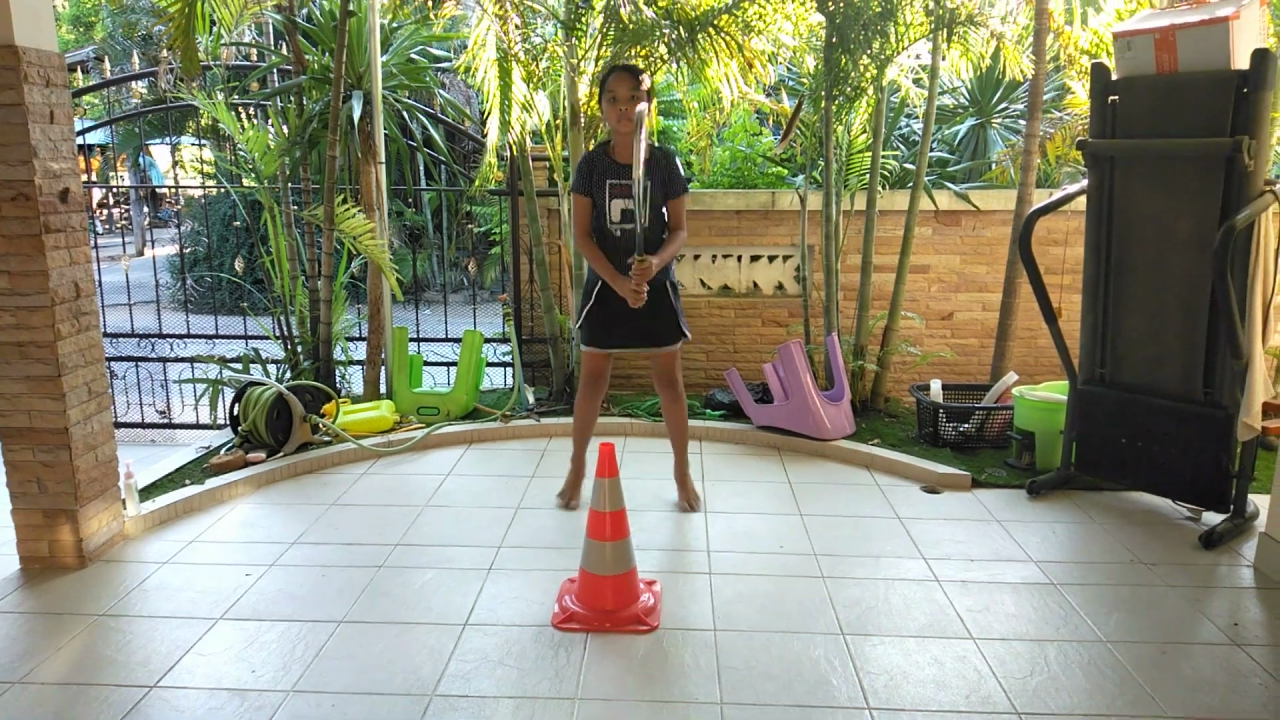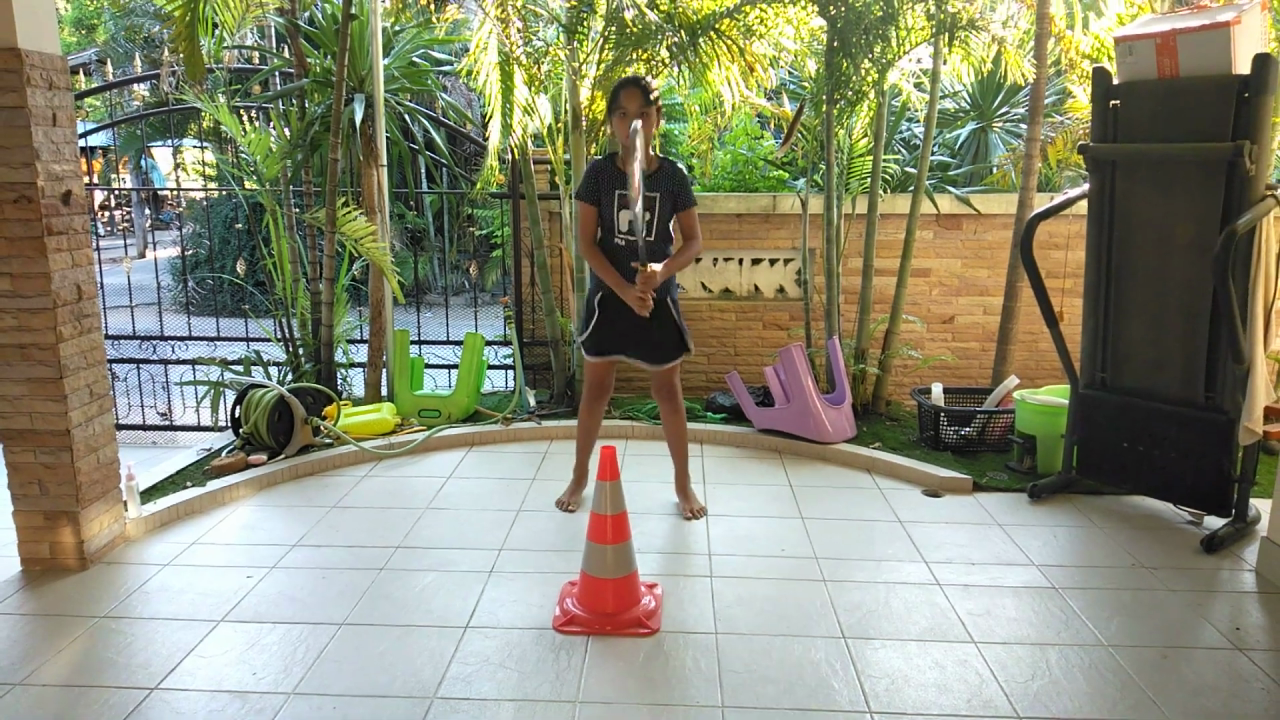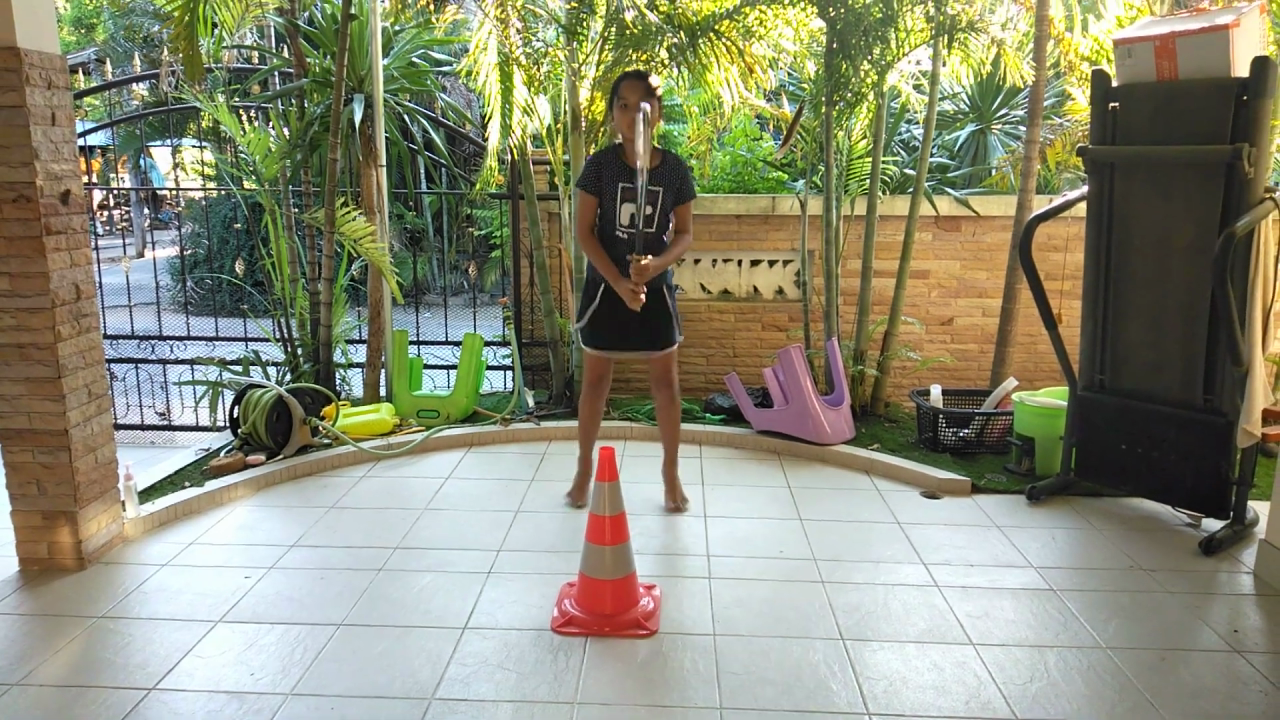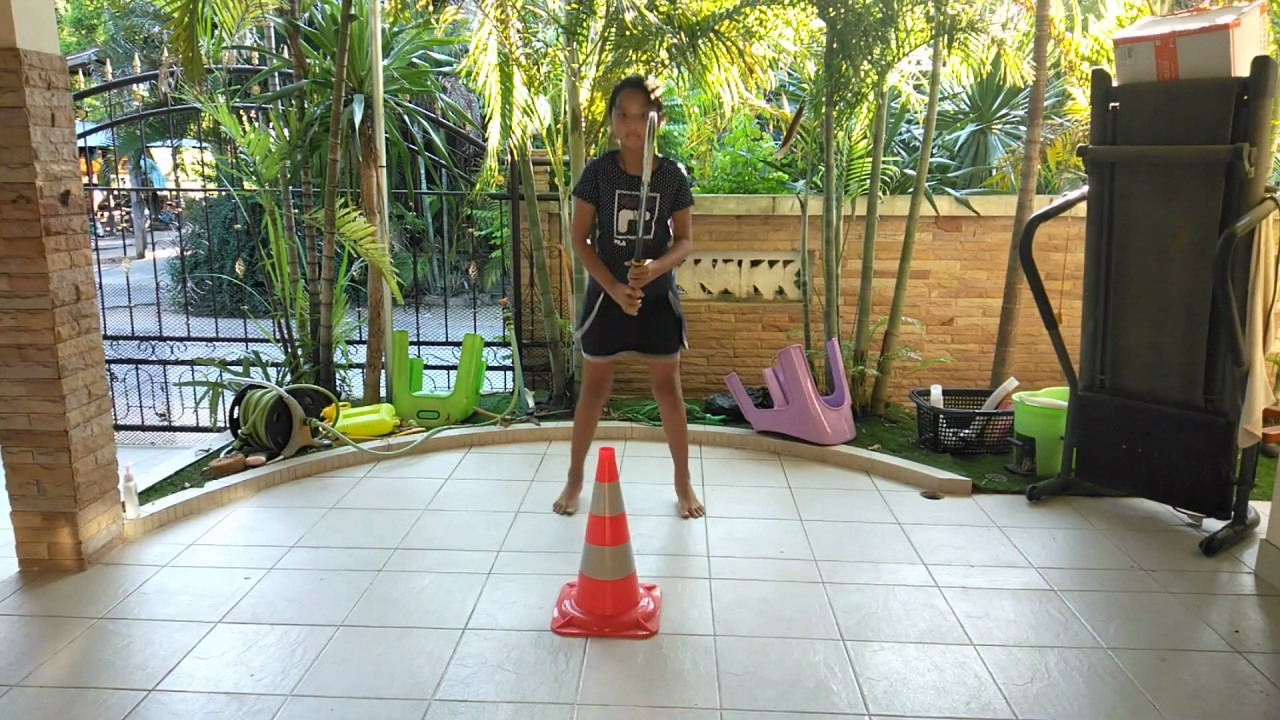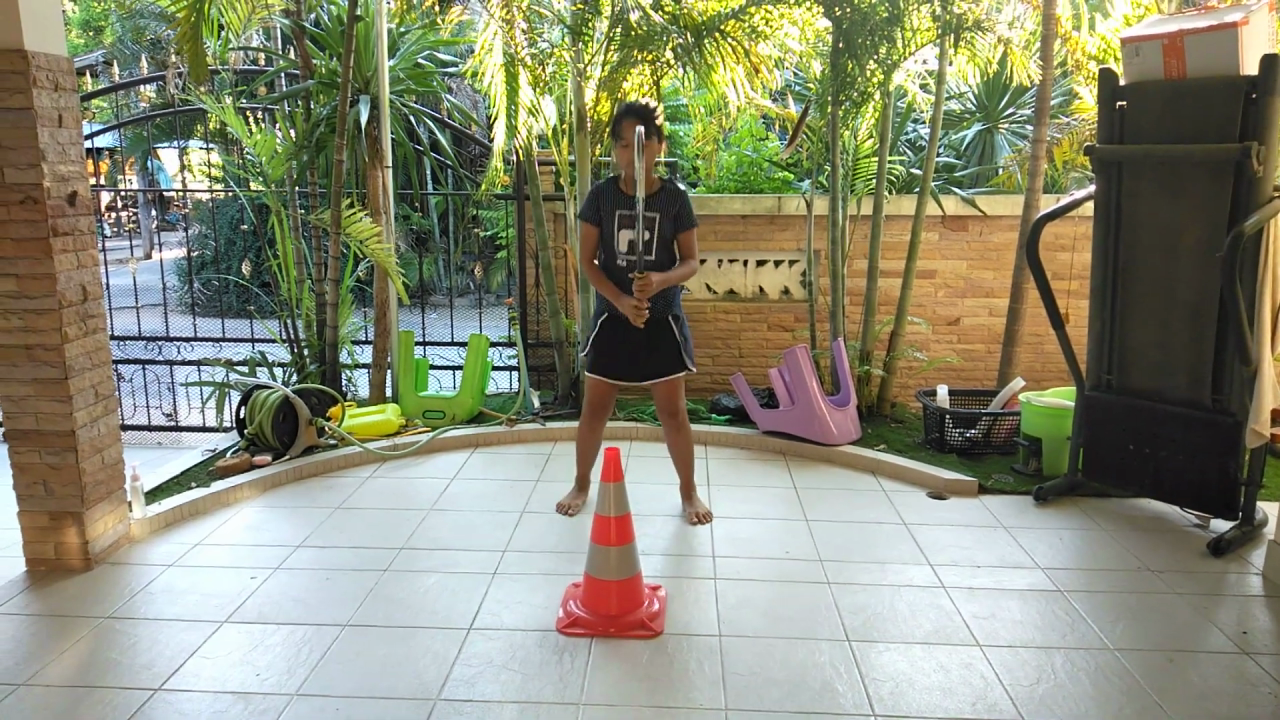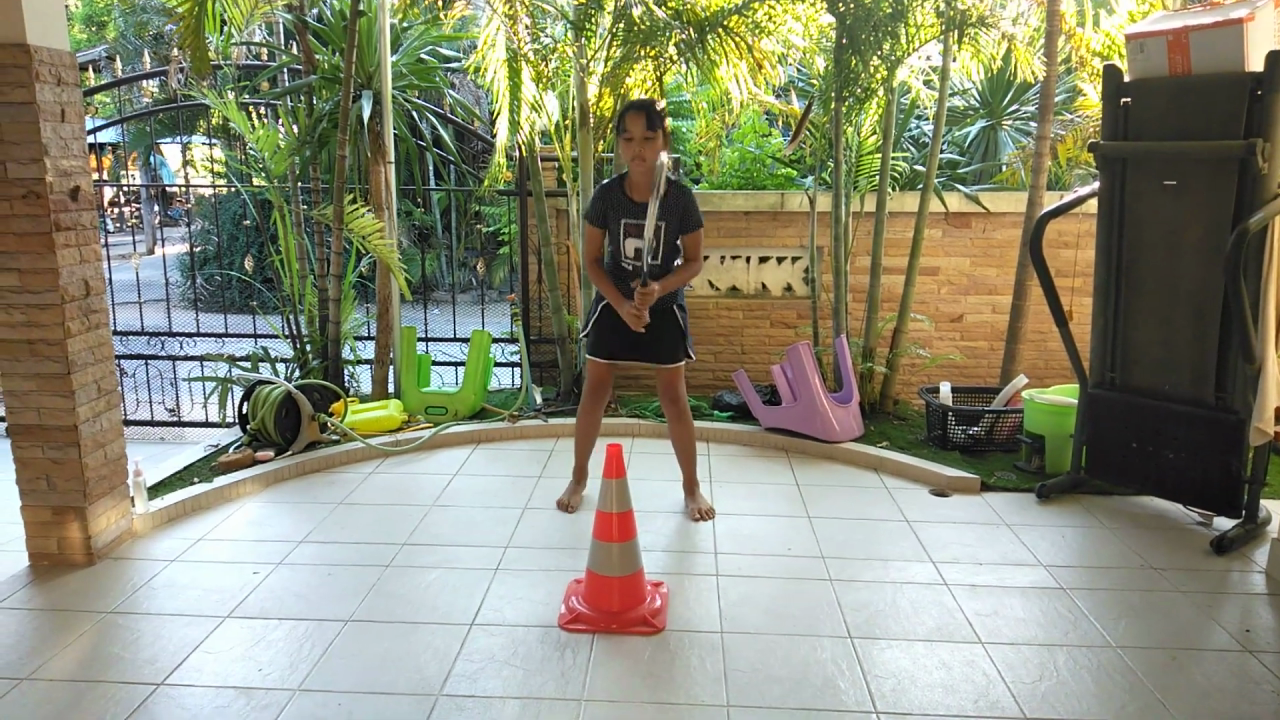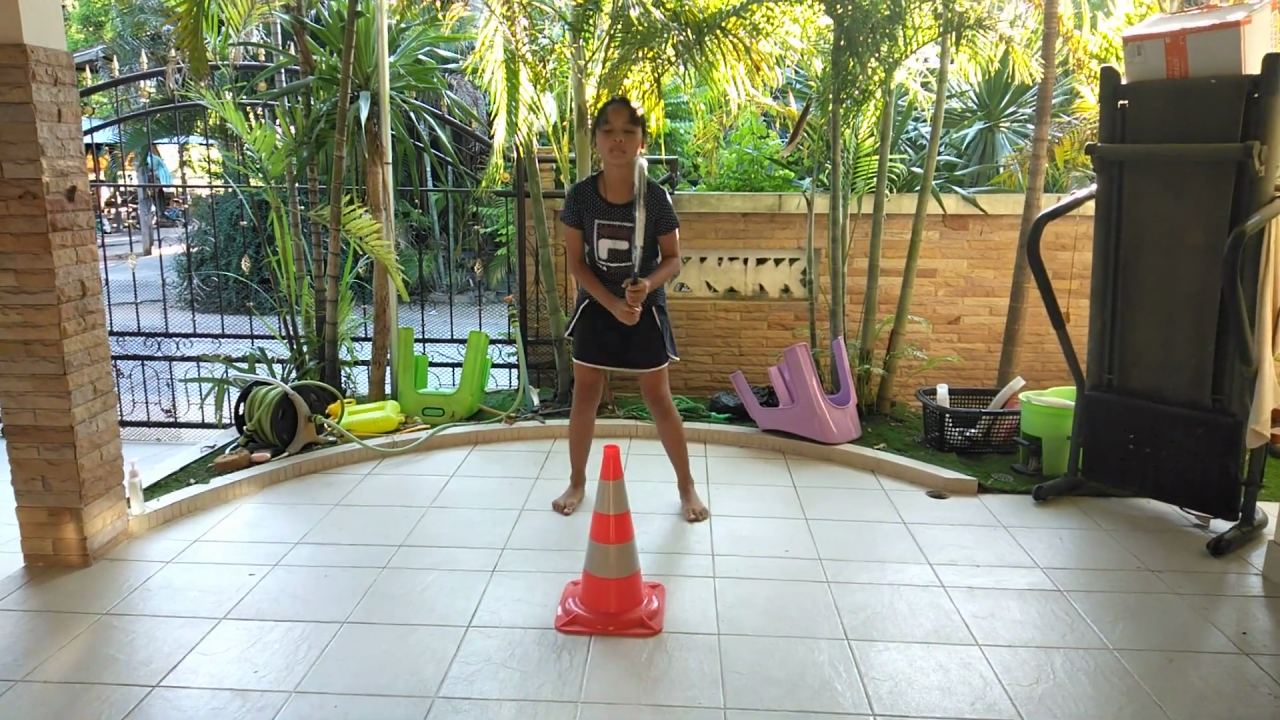
dt=0.3s
person 1, frame 1
left shoulder: (665, 162)
right shoulder: (591, 163)
left elbow: (680, 229)
right elbow: (581, 233)
left wrist: (657, 262)
right wrist: (618, 281)
left hip: (656, 288)
right hip: (605, 286)
left knee: (670, 382)
right knee: (592, 380)
left ankle: (682, 472)
right ankle: (577, 468)
person 1, frame 2
left shoulder: (673, 175)
right shoulder: (599, 173)
left elbow: (693, 241)
right elbow: (587, 242)
left wrist: (663, 270)
right wrist: (624, 289)
left hip: (659, 298)
right hip: (607, 296)
left knee: (667, 394)
right knee: (596, 389)
left ankle: (683, 481)
right ankle: (579, 475)
person 1, frame 3
left shoulder: (675, 169)
right shoulder: (600, 164)
left elbow: (685, 234)
right elbow: (584, 232)
left wrist: (656, 264)
right wrist: (618, 281)
left hip: (656, 289)
right hip: (605, 287)
left knee: (665, 381)
right knee: (595, 381)
left ankle: (671, 472)
right ankle: (584, 468)
person 1, frame 4
left shoulder: (672, 175)
right shoulder: (598, 171)
left elbow: (684, 240)
right elbow: (580, 239)
left wrist: (657, 267)
right wrist: (613, 287)
left hip: (658, 295)
right hip: (606, 295)
left knee: (668, 388)
right knee: (594, 389)
left ankle: (683, 480)
right ankle: (575, 476)
person 1, frame 5
left shoulder: (675, 197)
right shoulder: (601, 195)
left elbow: (691, 260)
right elbow: (586, 260)
left wrist: (661, 281)
right wrist: (621, 301)
left hip: (663, 318)
right hip: (612, 315)
left knee: (672, 412)
right knee: (595, 409)
left ankle: (688, 489)
right ankle: (581, 482)
person 1, frame 6
left shoulder: (680, 197)
right shoulder: (606, 195)
left elbow: (694, 260)
right elbow: (592, 259)
left wrist: (659, 290)
right wrist: (621, 304)
left hip: (664, 309)
right hip: (613, 306)
left knee: (674, 399)
right knee: (594, 393)
left ankle: (691, 486)
right ankle: (578, 477)
person 1, frame 7
left shoulder: (656, 197)
right shoulder: (581, 195)
left elbow: (672, 258)
right elbow: (575, 262)
left wrist: (647, 285)
right wrist: (611, 303)
left hip: (646, 308)
right hip: (596, 306)
left knee: (659, 400)
right knee: (584, 397)
left ankle: (686, 485)
right ankle: (577, 481)
